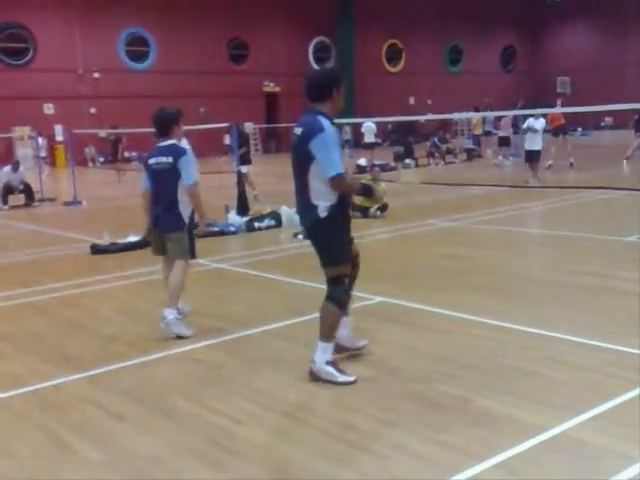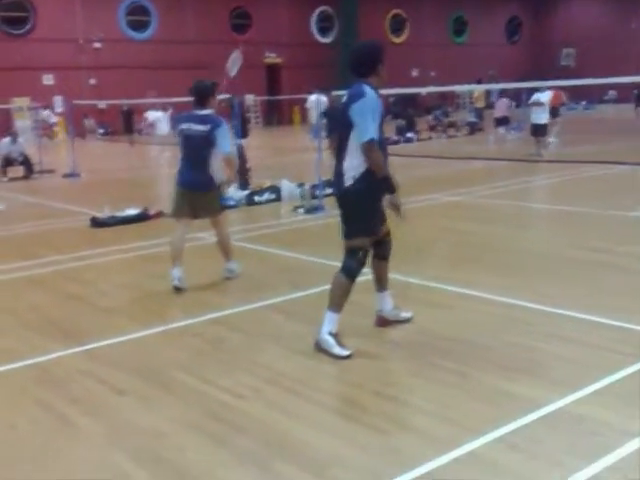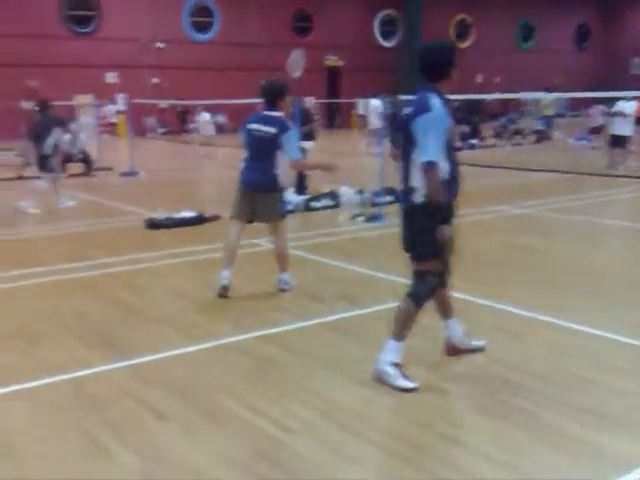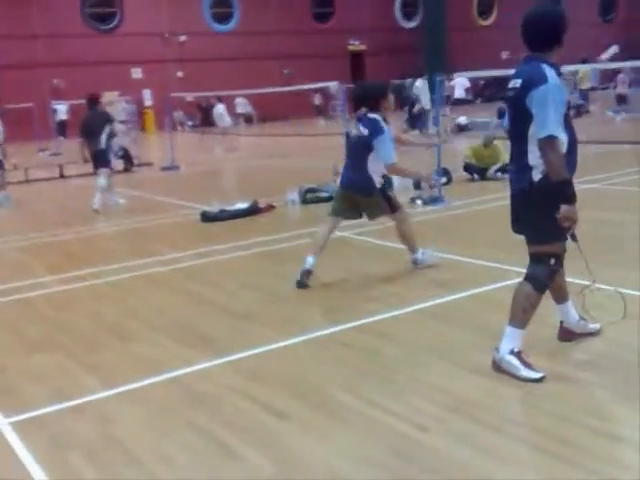
dt=1s
person 1, frame 1
left shoulder: (306, 124)
right shoulder: (323, 129)
right elbow: (338, 181)
left wrist: (354, 185)
right wrist: (366, 190)
left hip: (321, 213)
right hip: (325, 216)
left knee: (350, 264)
right knee: (340, 284)
left ankle: (342, 337)
right ankle: (321, 362)
person 1, frame 2
left shoulder: (357, 95)
right shoulder: (367, 96)
right elbow: (370, 148)
right wrist: (390, 187)
left hip: (361, 185)
right hip: (359, 187)
left knee: (382, 242)
right knee: (356, 258)
left ankle: (386, 310)
right ankle: (327, 332)
person 1, frame 3
left shoulder: (422, 104)
right shoulder: (434, 109)
right elbow: (430, 168)
right wrist: (442, 218)
left hip: (426, 203)
right hip: (428, 206)
left knee: (439, 272)
right knee: (425, 283)
left ankle: (455, 337)
right ankle: (388, 362)
person 1, frame 4
left shoulder: (521, 76)
right shoulder: (548, 79)
right elbow: (549, 144)
right wrist: (567, 196)
left hip: (526, 180)
right hip: (542, 185)
left knee: (552, 254)
right knee: (542, 266)
left ankle: (570, 322)
right ankle: (508, 351)
person 2, frame 1
left shoulder: (150, 157)
right shoulder: (182, 153)
left elbow: (146, 193)
right elbow: (192, 189)
left wrist: (150, 220)
right wrist: (202, 216)
left hip: (159, 218)
right hip: (179, 219)
left knee: (169, 262)
right knee: (180, 266)
left ankle: (175, 307)
right ankle: (170, 315)
person 2, frame 2
left shoulder: (181, 120)
right shoulder: (217, 123)
right elbow: (228, 157)
right wrist: (232, 173)
left hip: (185, 181)
right hip: (208, 182)
left knee: (181, 226)
right knee: (219, 223)
left ankle: (176, 273)
right ankle: (230, 265)
person 2, frame 3
left shoulder: (250, 120)
right shoulder: (284, 127)
right elbow: (296, 164)
right wrist: (322, 166)
left hip: (247, 181)
right hip: (269, 185)
left knee: (236, 227)
right knee: (278, 229)
left ankle: (225, 277)
right ankle: (284, 277)
person 2, frame 4
left shoulder: (363, 119)
right shoulder: (380, 129)
left elbow: (391, 139)
right elbow: (391, 167)
right wrist: (419, 176)
left hip: (347, 182)
right hip: (369, 185)
left knee: (331, 223)
right knee: (400, 217)
left ankle: (310, 263)
right ankle: (417, 255)
